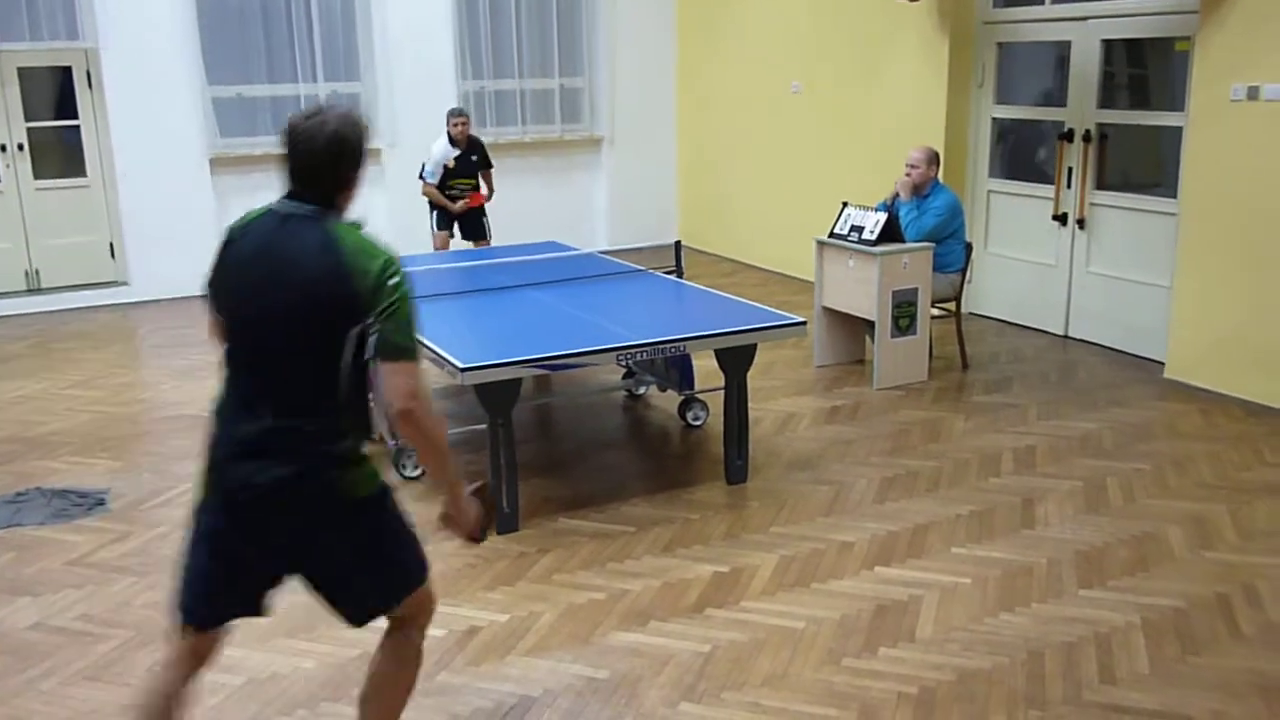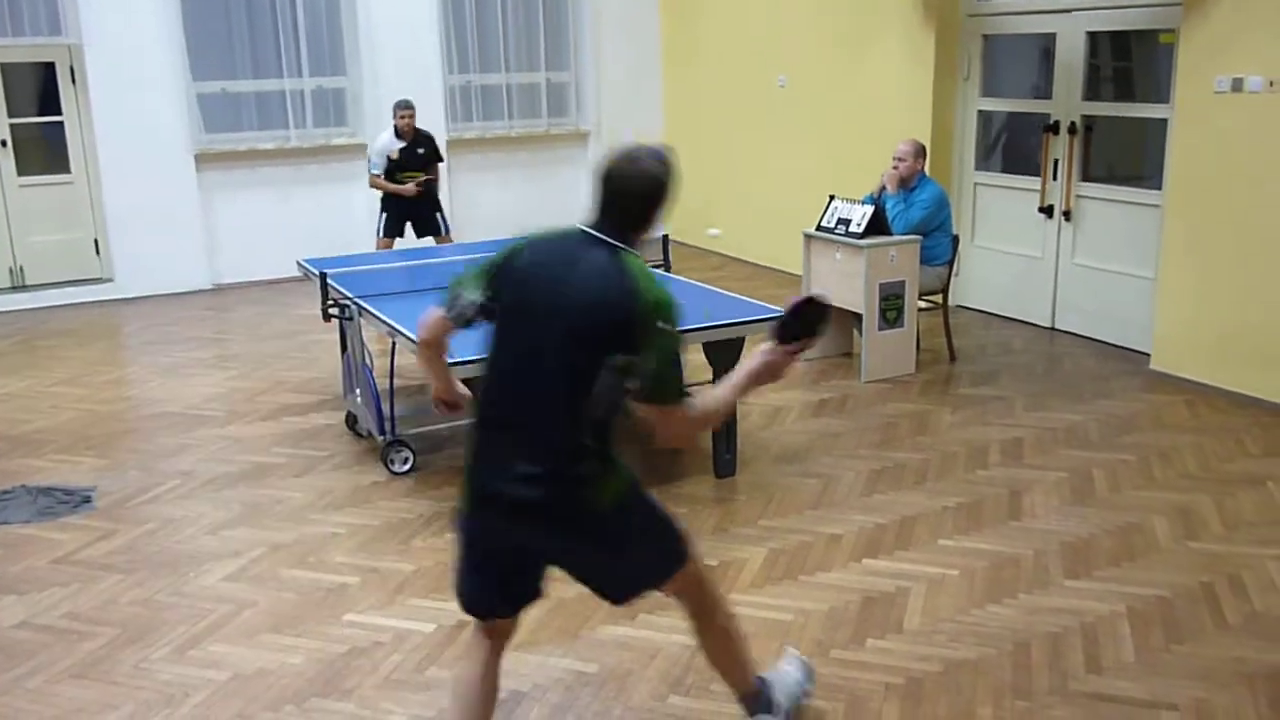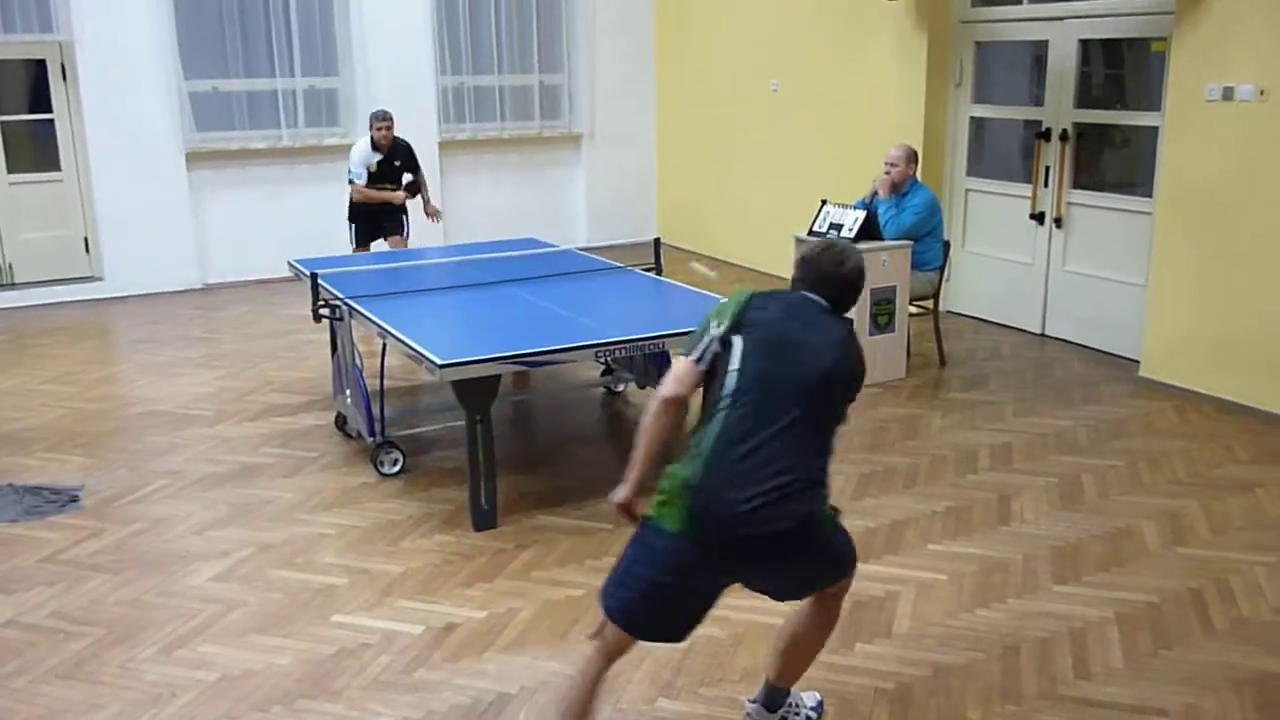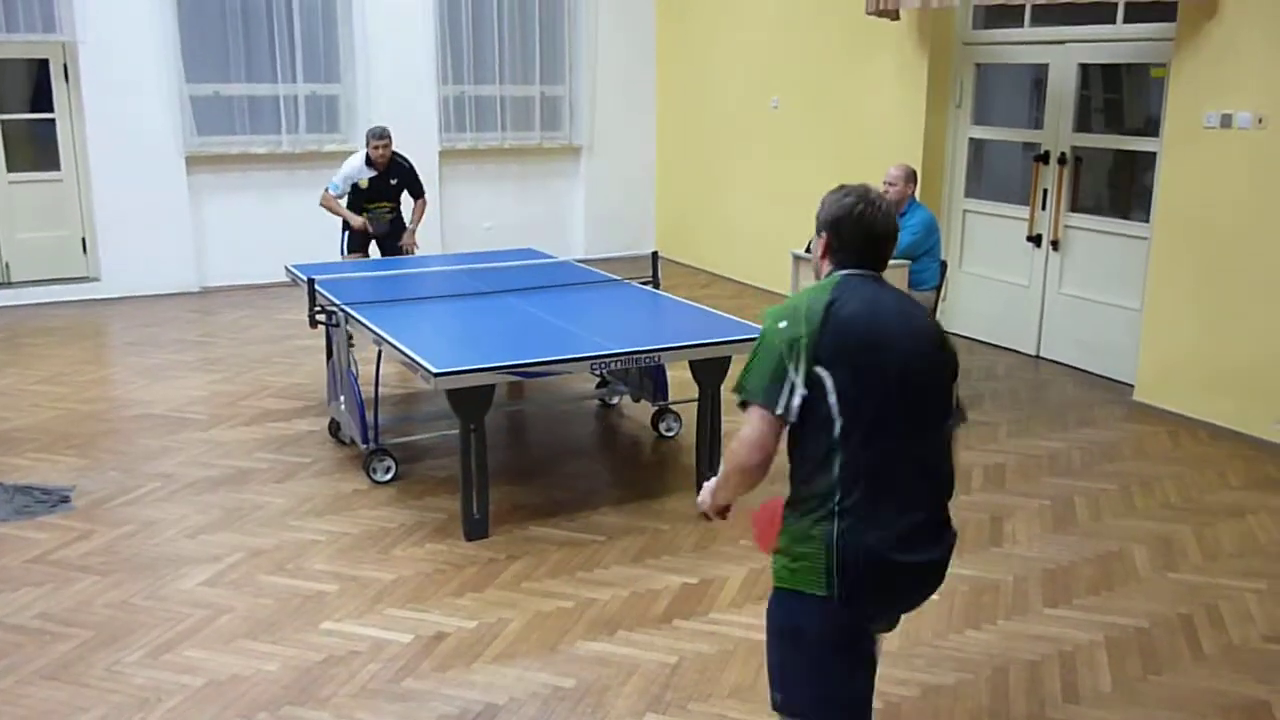
dt=0.4s
person 1, frame 1
left shoulder: (239, 238)
right shoulder: (372, 265)
right elbow: (406, 405)
right wrist: (456, 497)
left hip: (235, 481)
right hip: (332, 486)
left knee: (189, 651)
right knee: (413, 613)
person 1, frame 2
left shoulder: (522, 255)
right shoulder: (647, 299)
left elbow: (431, 332)
right elbow: (673, 428)
left wrist: (440, 384)
right wrist: (752, 371)
left hip: (490, 490)
right hip: (582, 494)
left knee: (488, 634)
right knee: (693, 585)
person 1, frame 3
left shoulder: (746, 306)
right shoulder: (850, 355)
left elbow: (671, 395)
left wrist: (633, 482)
left hip: (700, 510)
right hip: (793, 527)
left knee: (606, 644)
right knee: (836, 578)
person 1, frame 4
left shoulder: (798, 317)
right shoulder: (929, 329)
left elbow: (754, 451)
left wrist: (719, 492)
left hip: (833, 549)
right hip: (924, 553)
right knee: (852, 624)
